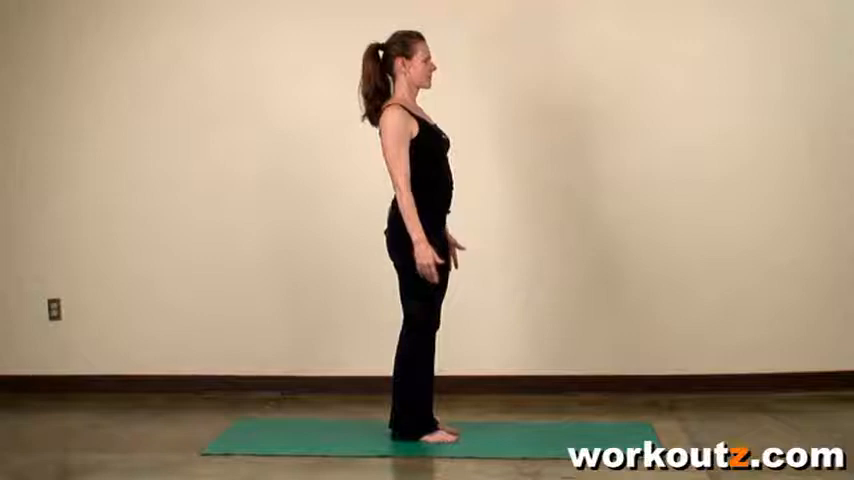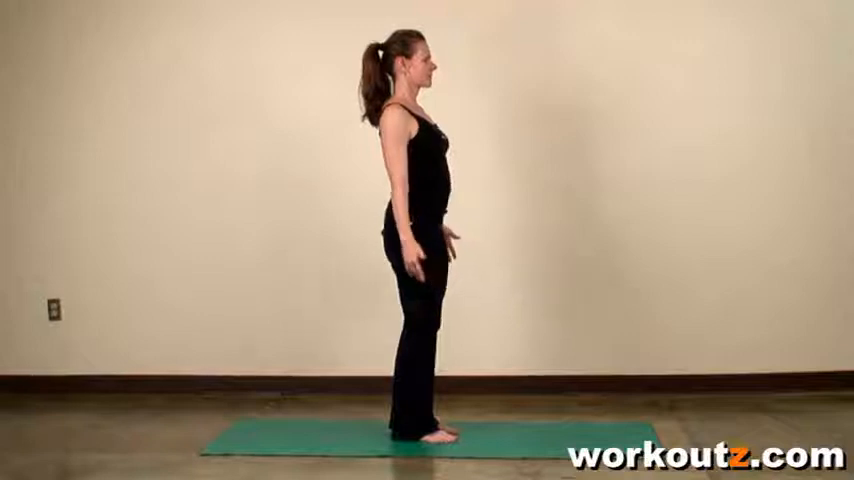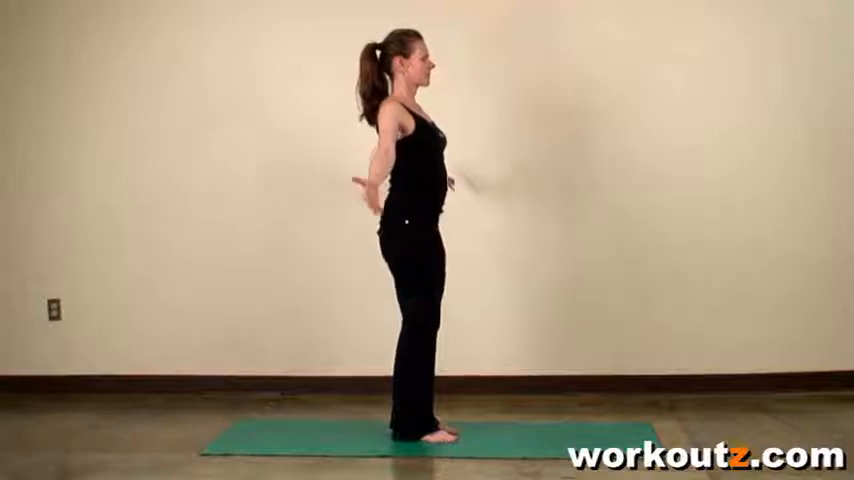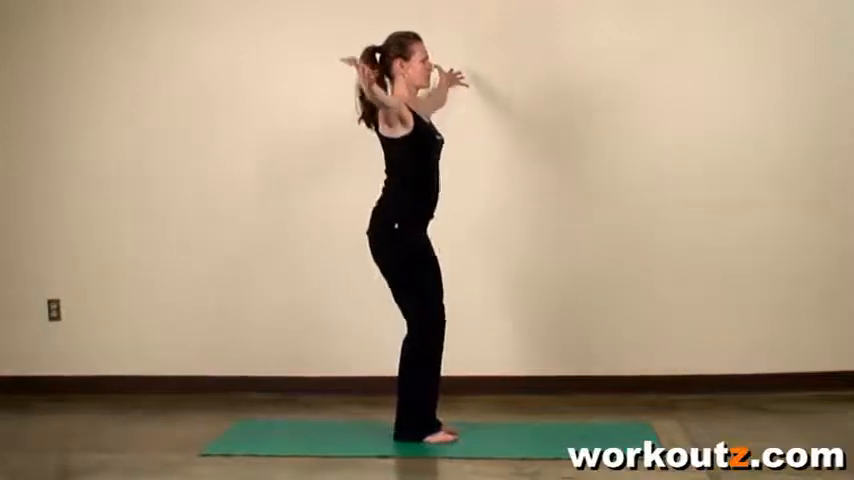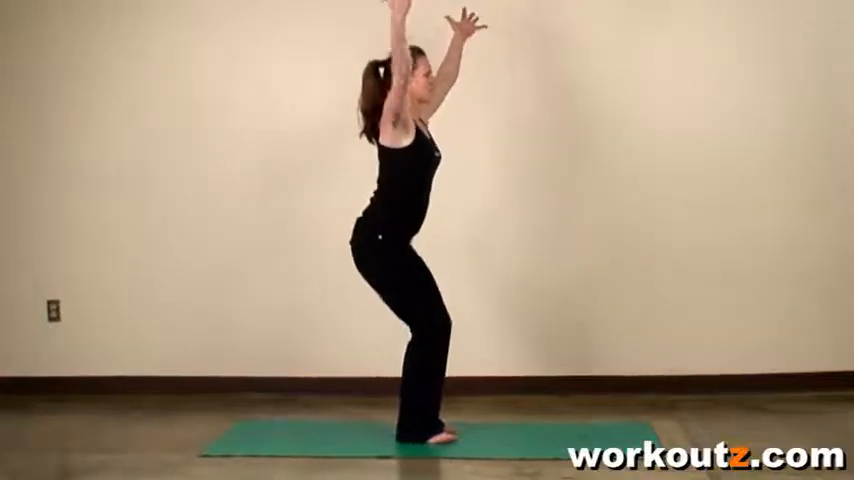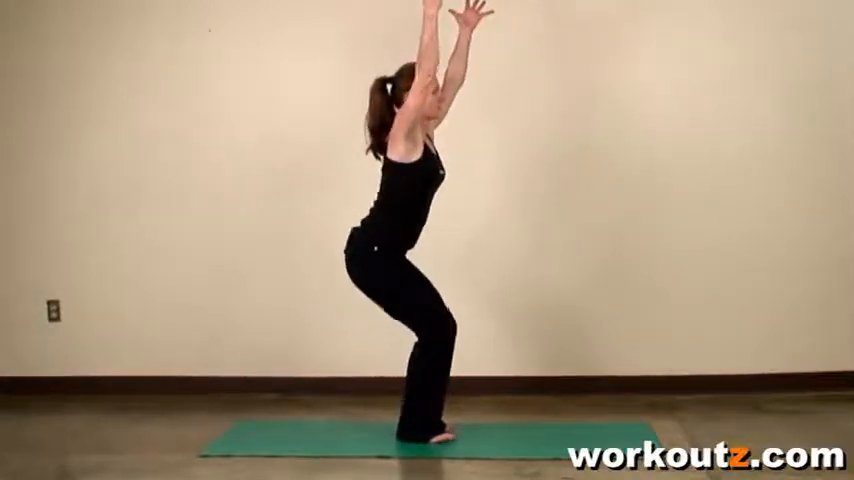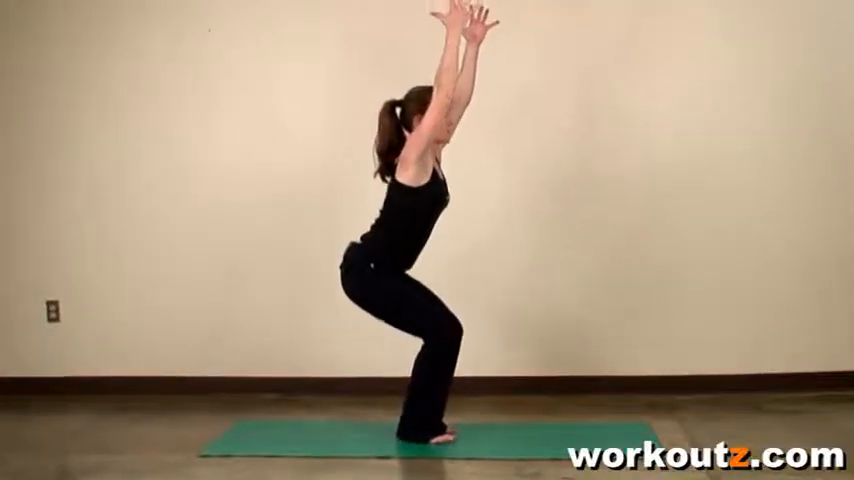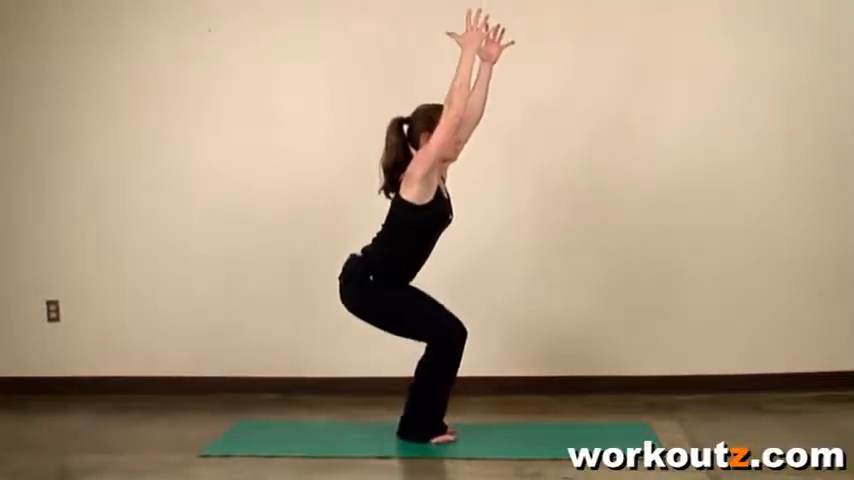
dt=0.5s
person 1, frame 1
left shoulder: (414, 112)
right shoulder: (394, 115)
right elbow: (403, 185)
right wrist: (419, 242)
left hip: (429, 227)
right hip: (412, 233)
left knee: (425, 327)
right knee: (419, 327)
left ankle: (418, 419)
right ankle: (411, 425)
person 1, frame 2
left shoulder: (414, 111)
right shoulder: (395, 115)
right elbow: (399, 182)
right wrist: (406, 239)
left hip: (428, 230)
right hip: (412, 232)
left knee: (426, 326)
right knee: (419, 326)
left ankle: (418, 418)
right ankle: (411, 424)
person 1, frame 3
left shoulder: (413, 108)
right shoulder: (392, 109)
right elbow: (386, 151)
left wrist: (439, 178)
right wrist: (372, 183)
left hip: (424, 228)
right hip: (405, 229)
left knee: (425, 324)
right knee: (419, 324)
left ankle: (419, 418)
right ankle: (411, 424)
person 1, frame 4
left shoulder: (415, 109)
right shoulder: (393, 111)
left elbow: (434, 100)
right elbow: (378, 98)
left wrist: (446, 83)
right wrist: (367, 83)
left hip: (410, 230)
right hip: (394, 231)
left knee: (430, 324)
right knee: (424, 324)
left ankle: (422, 420)
right ankle: (413, 425)
person 1, frame 5
left shoulder: (417, 118)
right shoulder: (393, 120)
left elbow: (447, 79)
right elbow: (399, 71)
left wrist: (459, 40)
left hip: (392, 242)
right hip: (377, 242)
left knee: (435, 326)
right knee: (429, 327)
left ankle: (423, 421)
right ankle: (416, 427)
person 1, frame 6
left shoulder: (424, 133)
right shoulder: (403, 134)
left elbow: (453, 81)
right elbow: (425, 72)
left hip: (384, 254)
right hip: (371, 255)
left knee: (439, 329)
right knee: (436, 329)
left ankle: (424, 421)
right ankle: (417, 426)
person 1, frame 7
left shoulder: (432, 156)
right shoulder: (413, 159)
left elbow: (459, 97)
right elbow: (443, 94)
left wrist: (473, 45)
left hip: (380, 270)
right hip: (367, 272)
left knee: (445, 333)
right knee: (443, 333)
left ankle: (424, 422)
right ankle: (417, 426)
person 1, frame 8
left shoulder: (437, 173)
right shoulder: (418, 174)
left elbow: (470, 117)
right elbow: (454, 111)
left wrist: (487, 62)
right wrist: (468, 52)
left hip: (381, 282)
right hip: (365, 284)
left knee: (450, 335)
right knee: (447, 335)
left ankle: (423, 422)
right ankle: (419, 427)
